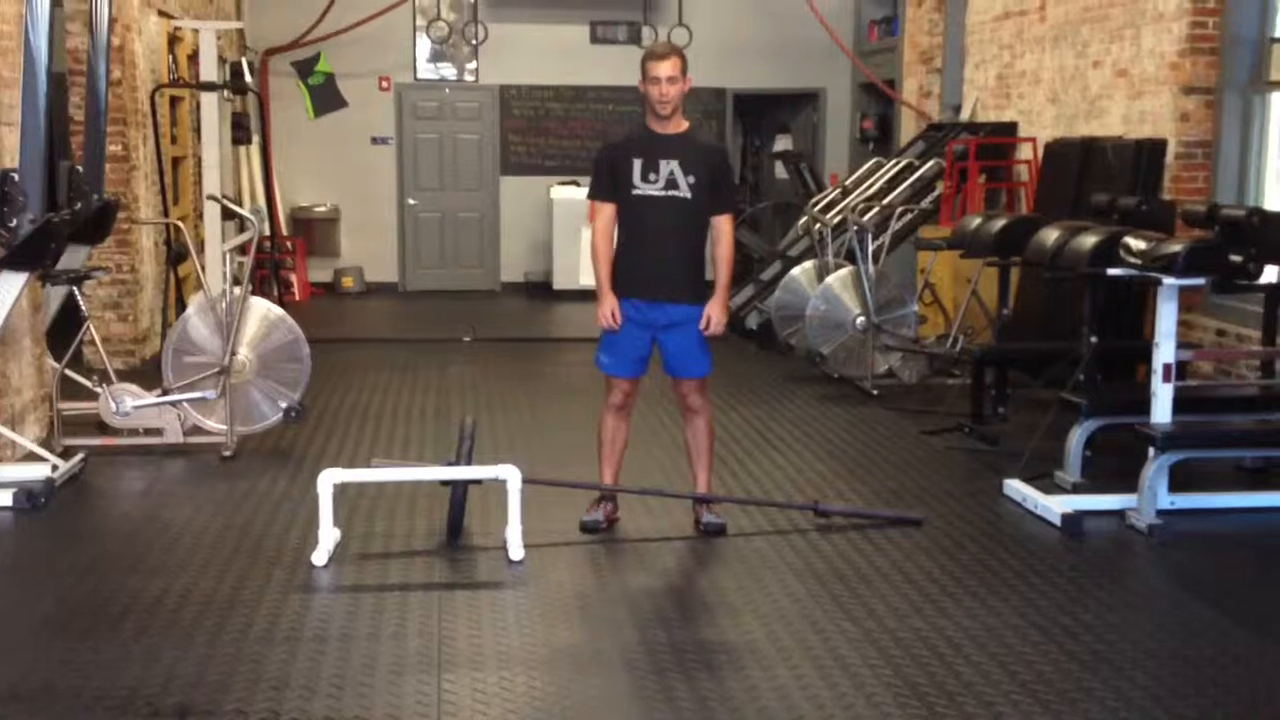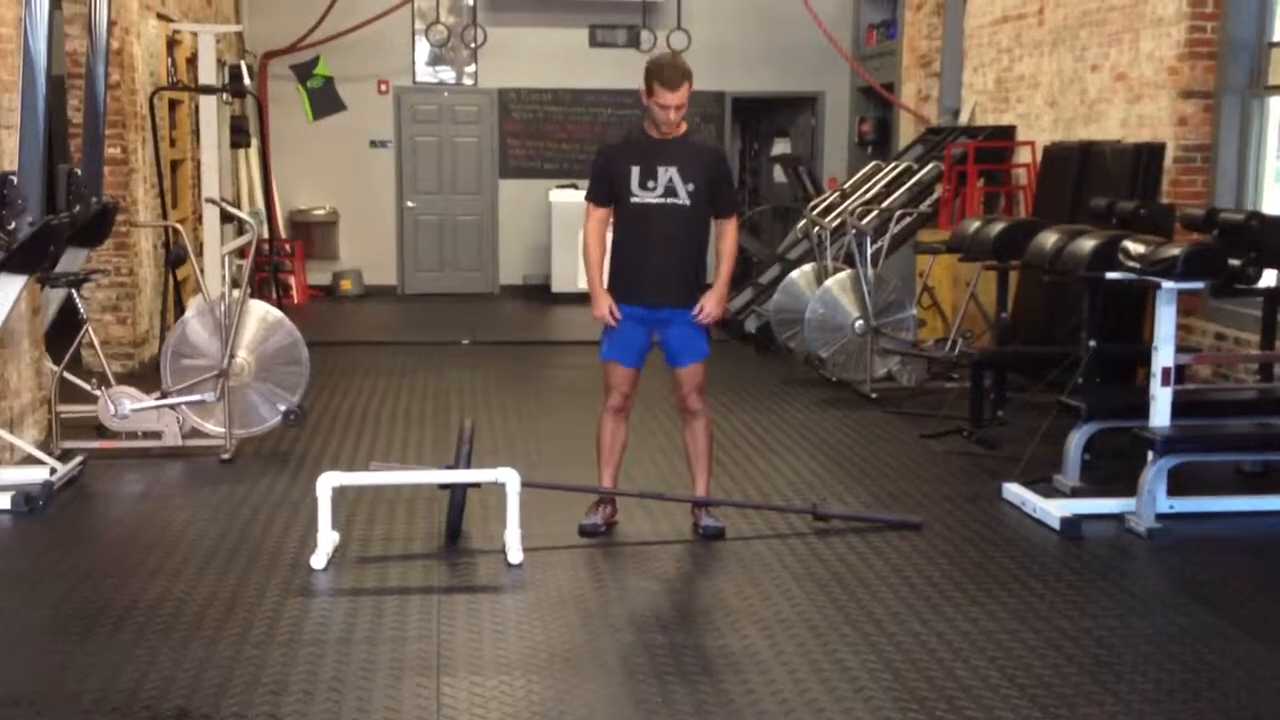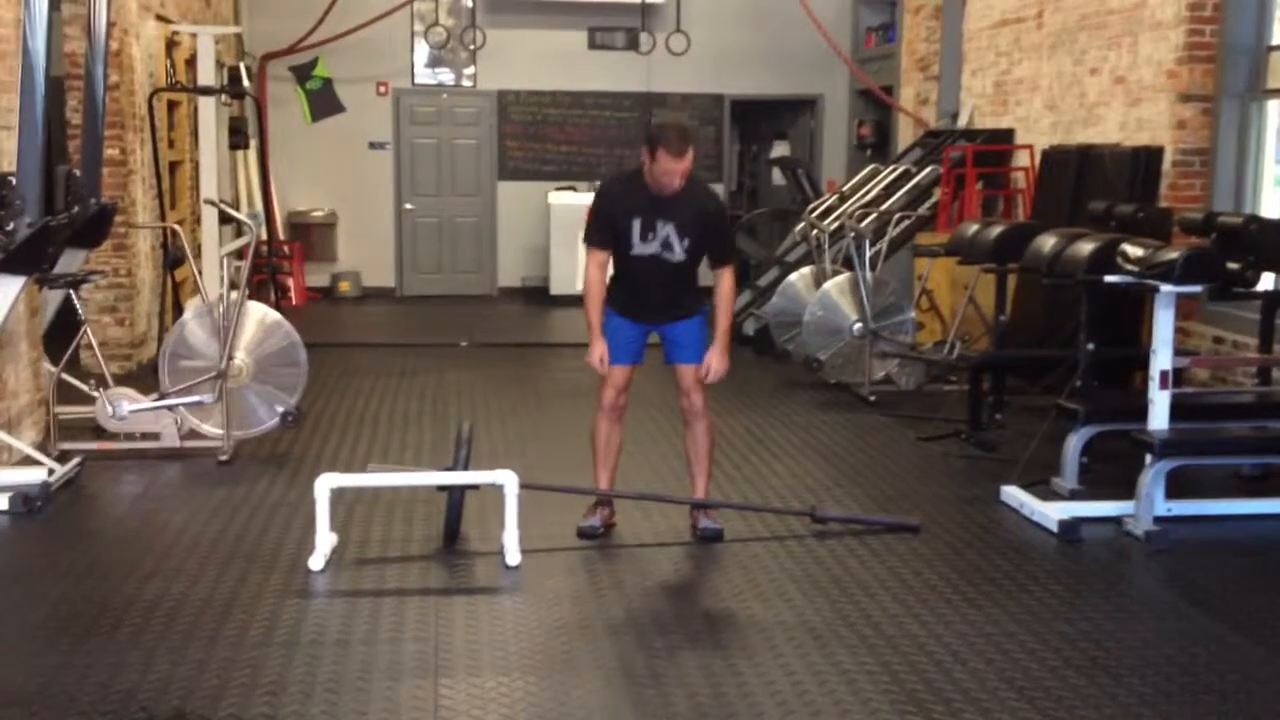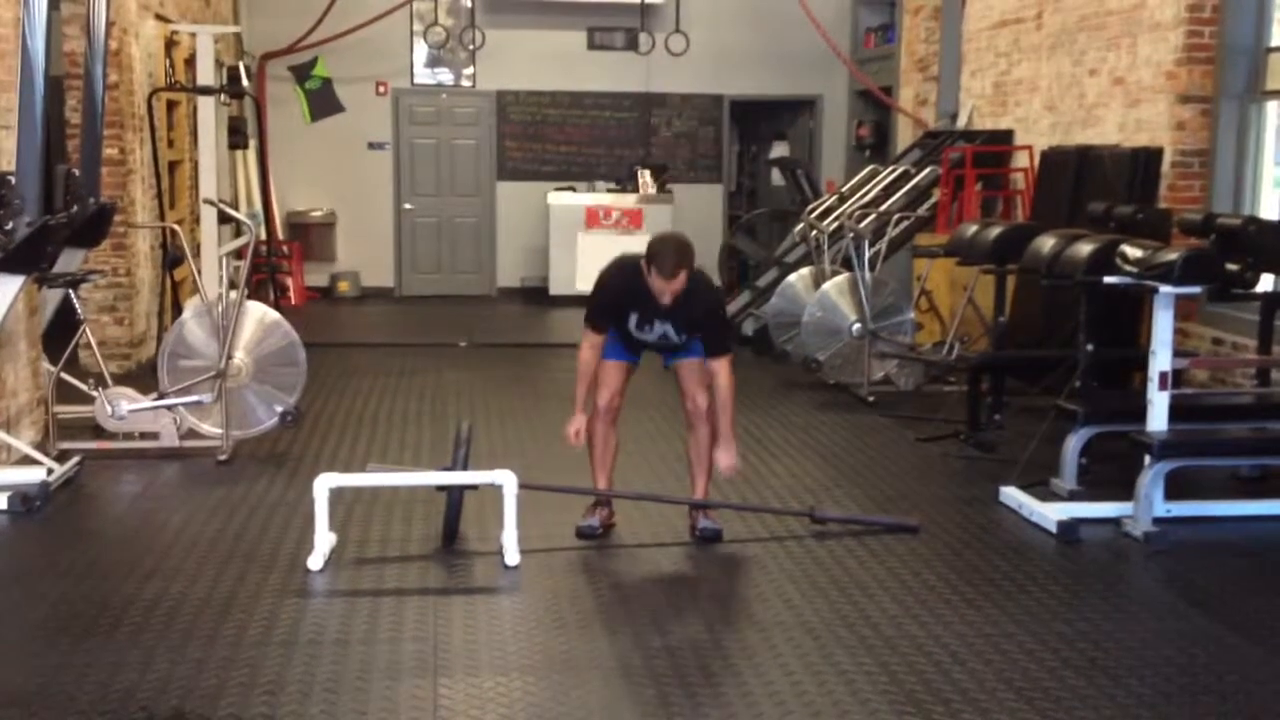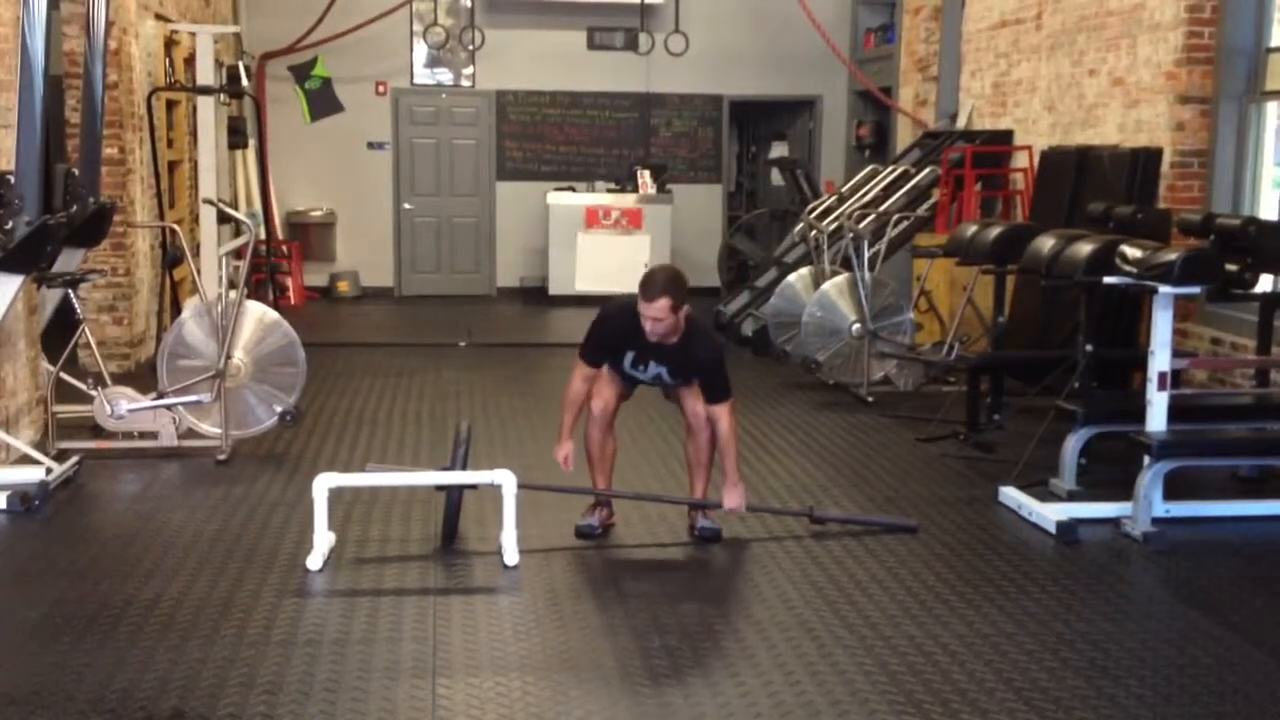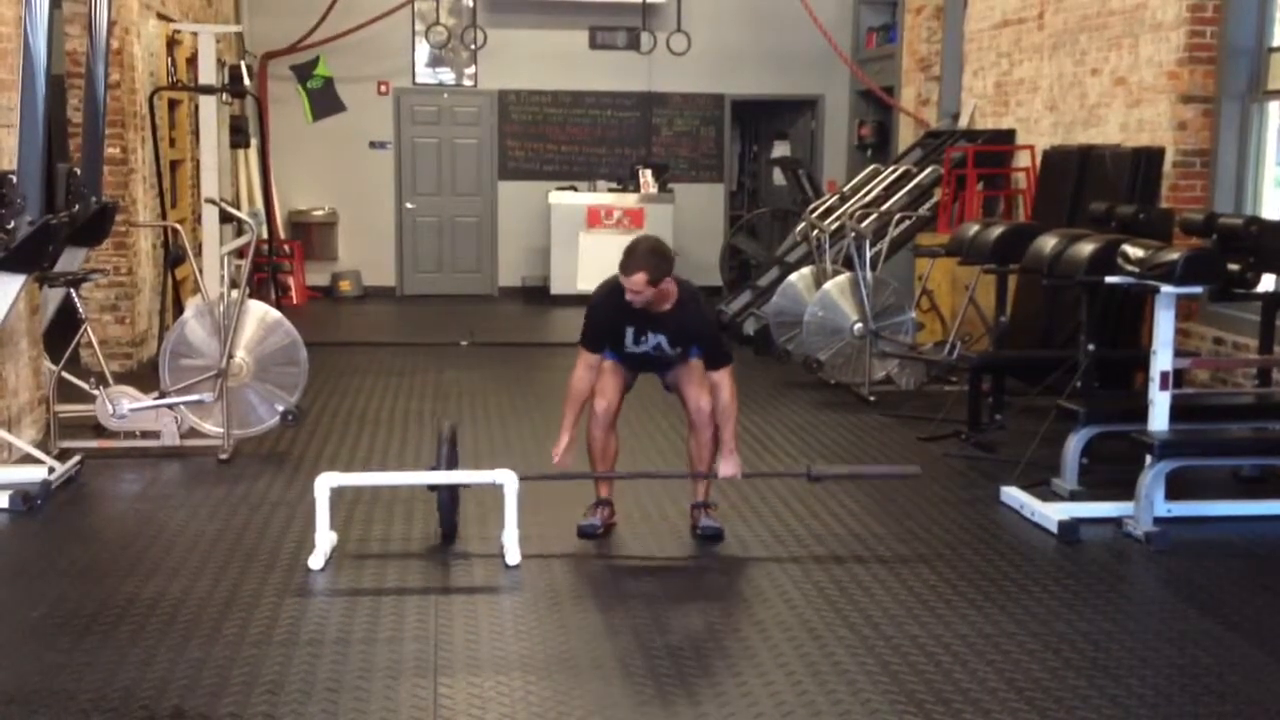
dt=0.4s
person 1, frame 1
left shoulder: (710, 156)
right shoulder: (617, 153)
left elbow: (722, 230)
right elbow: (603, 226)
left wrist: (720, 297)
right wrist: (604, 292)
left hip: (687, 304)
right hip: (629, 301)
left knee: (694, 400)
right knee: (618, 397)
left ankle: (703, 499)
right ankle: (607, 497)
person 1, frame 2
left shoulder: (709, 157)
right shoulder: (615, 154)
left elbow: (727, 227)
right elbow: (596, 224)
left wrist: (720, 289)
right wrist: (597, 290)
left hip: (687, 305)
right hip: (626, 303)
left knee: (693, 401)
right knee: (617, 399)
left ankle: (702, 502)
right ankle: (605, 500)
person 1, frame 3
left shoulder: (706, 204)
right shoulder: (614, 194)
left elbow: (724, 274)
right elbow: (596, 265)
left wrist: (720, 345)
right wrist: (596, 335)
left hip: (684, 311)
right hip: (625, 310)
left knee: (694, 403)
right knee: (611, 400)
left ankle: (700, 506)
right ankle: (603, 502)
person 1, frame 4
left shoulder: (705, 296)
right shoulder: (617, 278)
left elbow: (721, 368)
right elbow: (592, 344)
left wrist: (726, 442)
right wrist: (580, 411)
left hip: (683, 338)
right hip: (624, 332)
left knee: (699, 404)
right knee: (605, 402)
left ankle: (699, 506)
right ankle: (602, 503)
person 1, frame 5
left shoulder: (703, 346)
right shoulder: (615, 317)
left elbow: (721, 417)
right elbow: (583, 376)
left wrist: (733, 483)
right wrist: (565, 437)
left hip: (679, 374)
right hip: (622, 366)
left knee: (700, 415)
right knee: (599, 409)
left ankle: (698, 508)
right ankle: (602, 504)
person 1, frame 6
left shoulder: (695, 311)
right shoulder: (607, 299)
left elbow: (723, 382)
right elbow: (586, 366)
left wrist: (729, 452)
right wrist: (566, 430)
left hip: (678, 356)
right hip: (621, 353)
left knee: (703, 409)
right knee: (602, 408)
left ankle: (701, 505)
right ankle: (604, 503)
